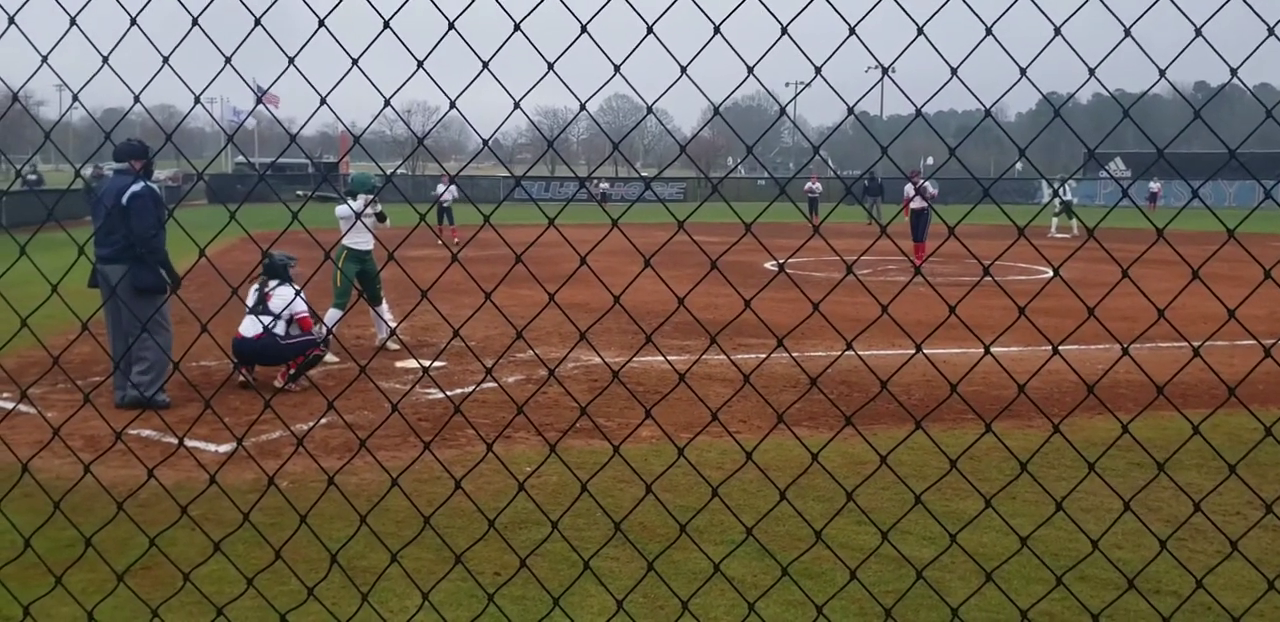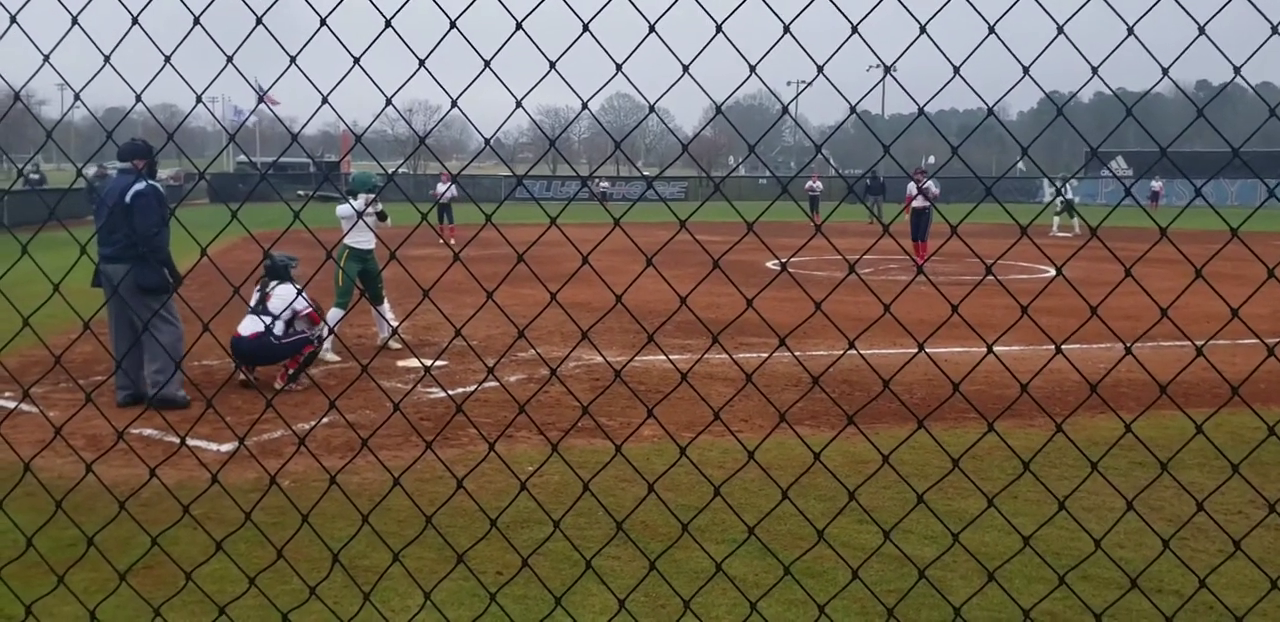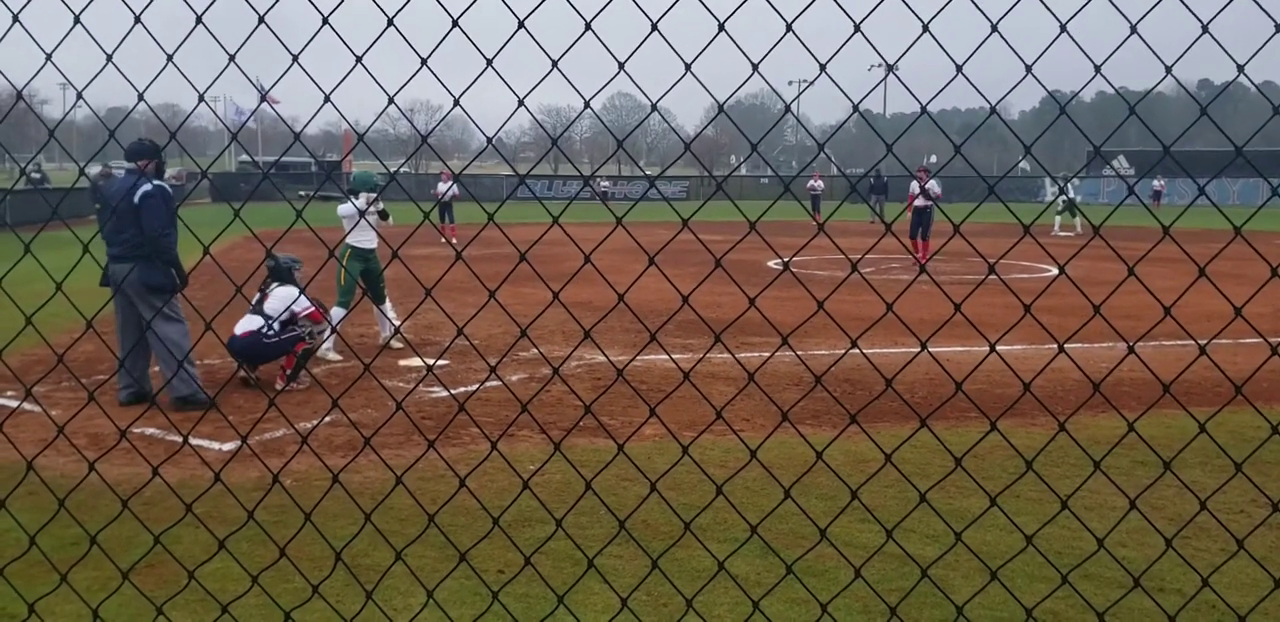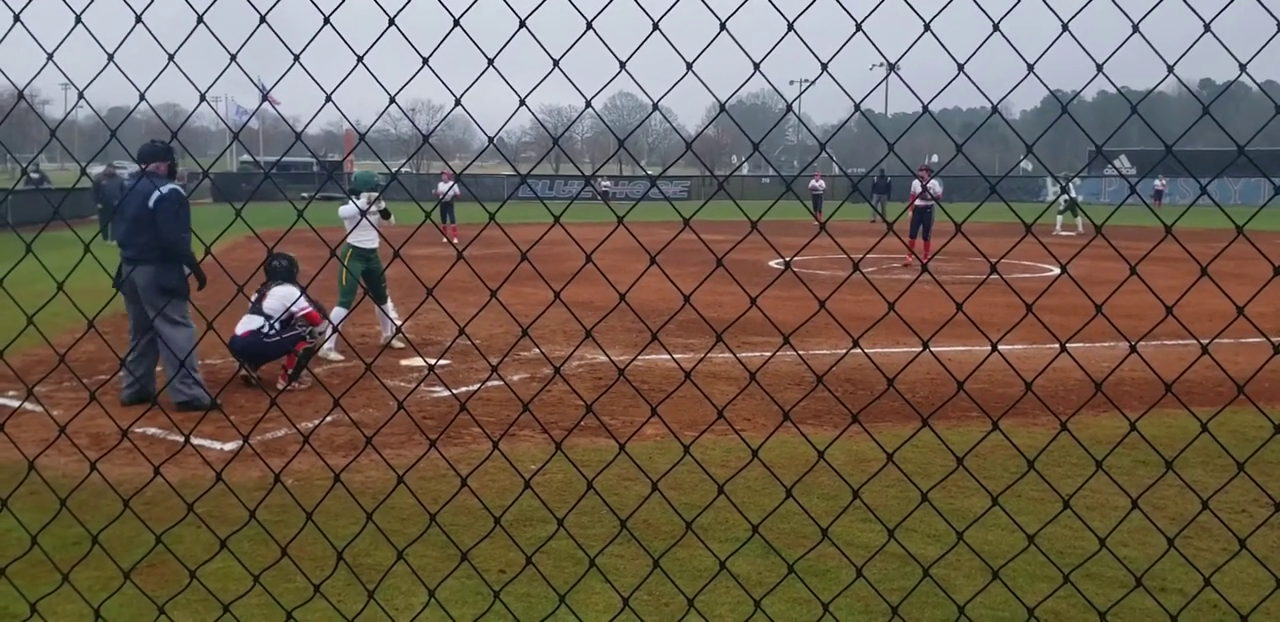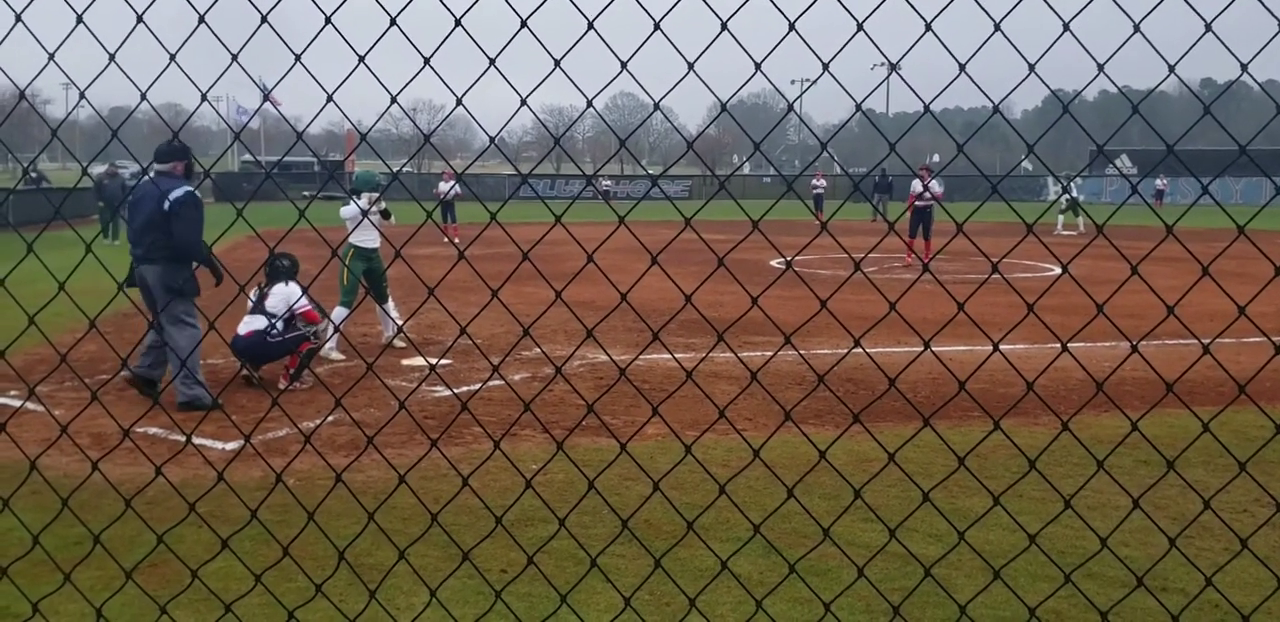
dt=0.2s
person 1, frame 1
left shoulder: (104, 188)
right shoulder: (140, 189)
left elbow: (103, 231)
right elbow: (148, 238)
left wrist: (108, 261)
right wrist: (169, 270)
left hip: (106, 268)
right hip: (134, 270)
left knee: (121, 334)
right knee: (155, 332)
left ankle: (125, 391)
right ankle: (144, 391)
person 1, frame 2
left shoulder: (108, 189)
right shoulder: (144, 189)
left elbow: (104, 231)
right elbow: (151, 237)
left wrist: (112, 258)
right wrist: (171, 269)
left hip: (110, 267)
right hip: (137, 269)
left knee: (123, 332)
right knee: (165, 328)
left ankle: (128, 390)
right ankle: (163, 391)
person 1, frame 3
left shoulder: (113, 188)
right shoulder: (153, 189)
left elbow: (107, 229)
right elbow: (159, 236)
right wrist: (178, 268)
left hip: (118, 267)
right hip: (145, 268)
left knee: (130, 331)
right knee: (170, 328)
left ankle: (132, 389)
right ankle: (187, 391)
person 1, frame 4
left shoulder: (128, 191)
right shoulder: (167, 192)
left elbow: (119, 233)
right elbow: (175, 239)
right wrist: (195, 268)
left hip: (131, 269)
right hip: (159, 270)
left knee: (142, 332)
right knee: (177, 331)
left ankle: (136, 388)
right ankle: (189, 395)
person 1, frame 5
left shoulder: (141, 188)
right shoulder: (182, 194)
left elbow: (133, 230)
right elbow: (188, 241)
right wrist: (212, 264)
left hip: (143, 266)
right hip: (168, 269)
left knee: (163, 323)
right knee: (184, 329)
left ankle: (145, 372)
right ankle: (192, 394)
person 2, frame 1
left shoulder: (369, 207)
right shoulder: (348, 205)
left elbow: (385, 223)
right elbow: (339, 213)
left wrist: (376, 207)
right wrist: (361, 203)
left hip: (367, 256)
right hip: (348, 256)
left knee: (377, 298)
right knee: (340, 302)
left ankle: (383, 337)
person 2, frame 2
left shoulder: (371, 206)
right shoulder: (349, 205)
left elbow: (386, 223)
right elbow: (340, 213)
left wrist: (377, 207)
right wrist: (362, 202)
left hip: (369, 255)
right hip: (350, 255)
left knee: (378, 297)
right knee: (342, 301)
left ankle: (385, 336)
right ankle: (324, 348)
person 2, frame 3
left shoulder: (372, 206)
right shoulder: (350, 204)
left elbow: (388, 222)
right elbow: (341, 212)
left wrist: (378, 205)
right wrist: (363, 201)
left hip: (371, 255)
right hip: (352, 254)
left knee: (380, 296)
right knee: (344, 300)
left ankle: (387, 336)
right ankle: (325, 347)
person 2, frame 4
left shoulder: (374, 205)
right shoulder: (352, 204)
left elbow: (390, 221)
right elbow: (343, 213)
left wrist: (380, 204)
right wrist: (364, 201)
left hip: (372, 254)
right hip: (353, 254)
left knee: (382, 296)
right knee: (346, 300)
left ankle: (389, 335)
right ankle: (327, 347)
person 2, frame 5
left shoulder: (374, 205)
right shoulder: (352, 204)
left elbow: (390, 221)
right elbow: (344, 214)
left wrist: (381, 205)
right wrist: (365, 201)
left hip: (373, 254)
right hip: (354, 254)
left knee: (383, 296)
right knee: (347, 300)
left ankle: (390, 335)
right ankle: (328, 346)
person 3, frame 1
left shoulder: (255, 288)
right shoulder: (291, 290)
right elbow: (306, 327)
right hip: (267, 349)
right knee: (321, 340)
left ankle: (245, 370)
right ankle: (287, 378)
person 3, frame 2
left shoulder: (261, 288)
right shoulder: (291, 289)
right elbow: (316, 319)
left hip: (238, 345)
right hip: (260, 347)
right knee: (315, 337)
left ankle: (246, 369)
right ankle: (287, 379)
person 3, frame 3
left shoulder: (266, 289)
right shoulder: (291, 291)
right elbow: (320, 319)
left hip: (235, 344)
right hip: (252, 346)
right knee: (308, 333)
left ankle: (248, 368)
right ankle: (286, 379)
person 3, frame 4
left shoulder: (262, 289)
right shoulder: (289, 290)
right elbow: (315, 320)
left hip: (237, 344)
right hip: (254, 345)
right knee: (309, 333)
left ankle: (250, 367)
right ankle: (288, 378)
person 3, frame 5
left shoulder: (257, 290)
right shoulder: (291, 287)
right elbow: (312, 319)
left hip: (238, 345)
right hip: (258, 345)
right knee: (312, 333)
left ankle: (251, 367)
right ankle: (290, 378)
